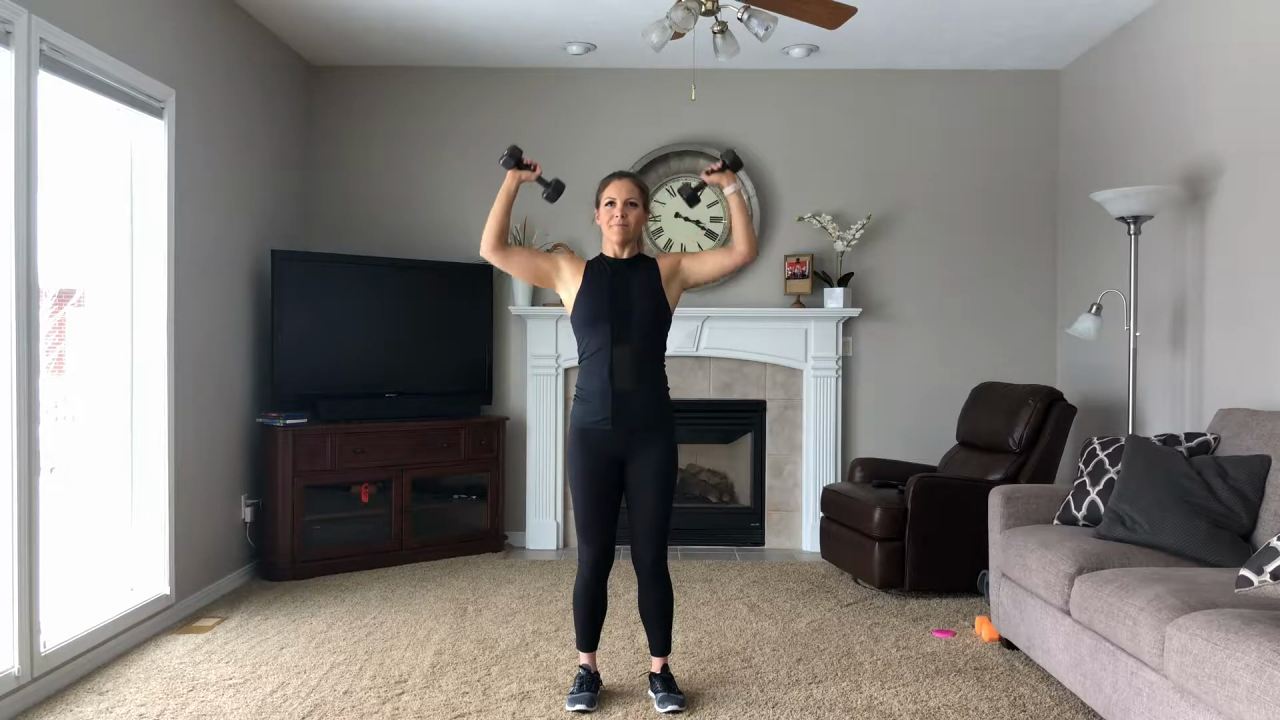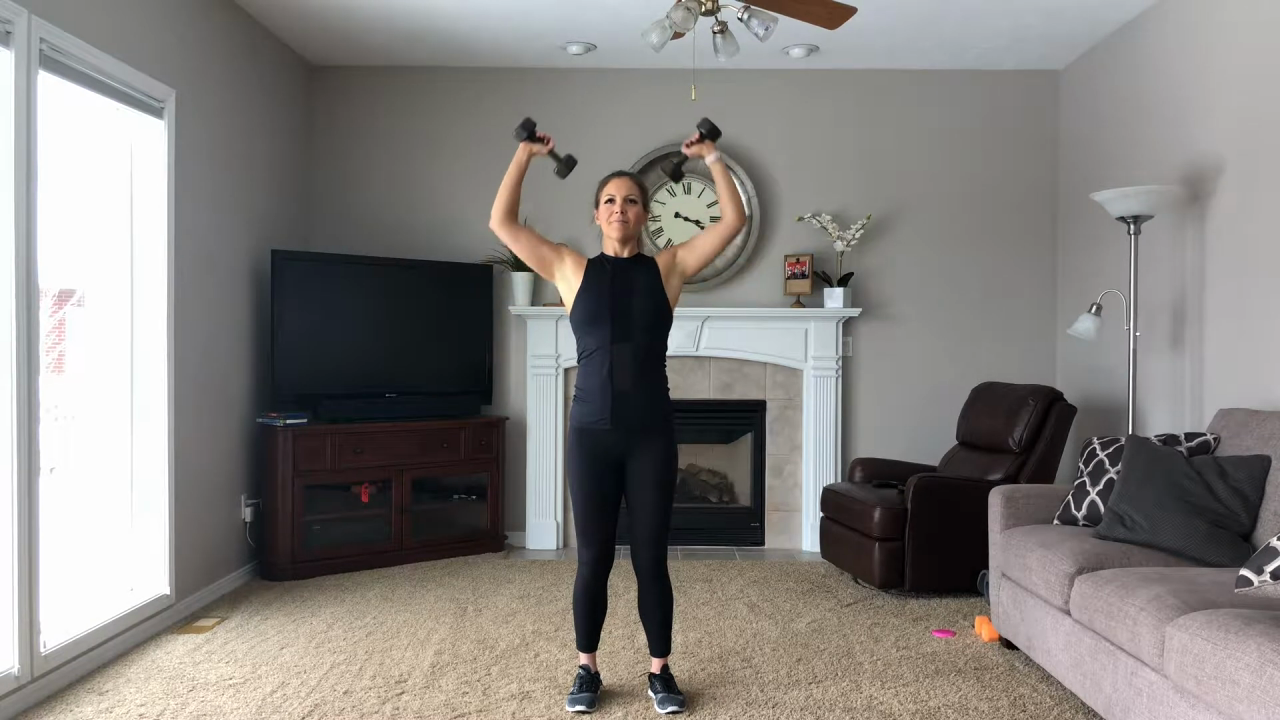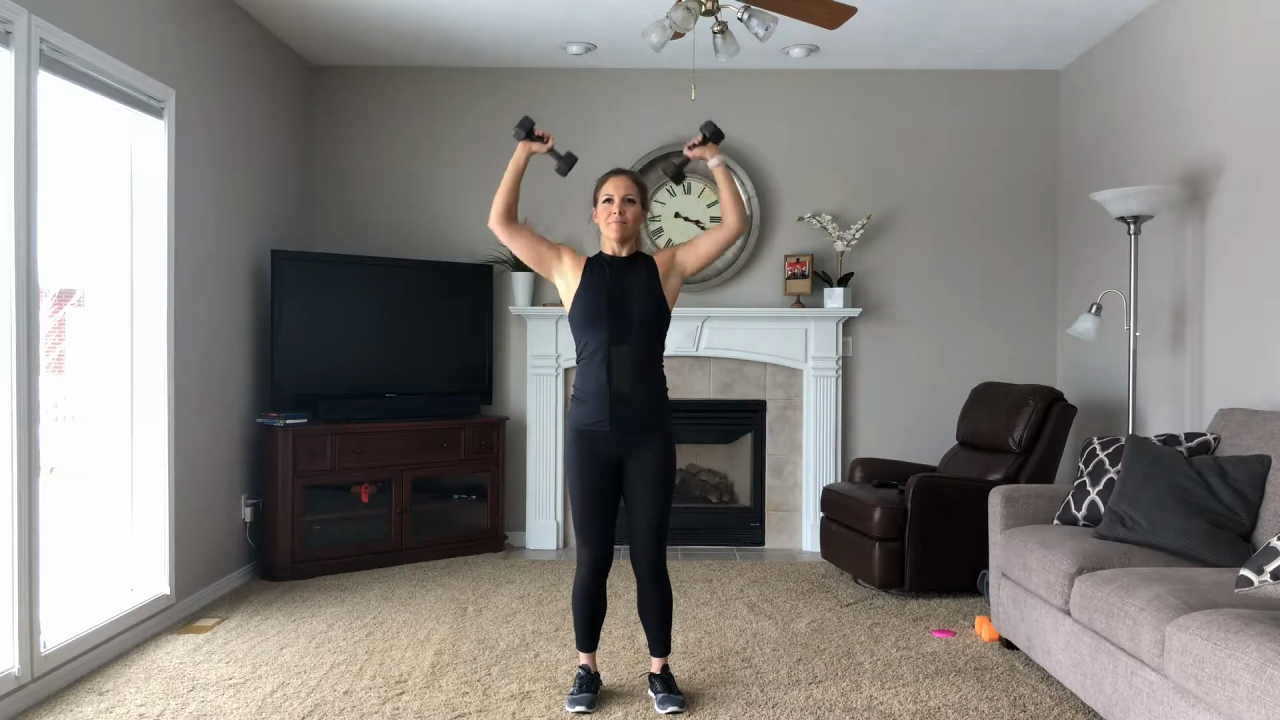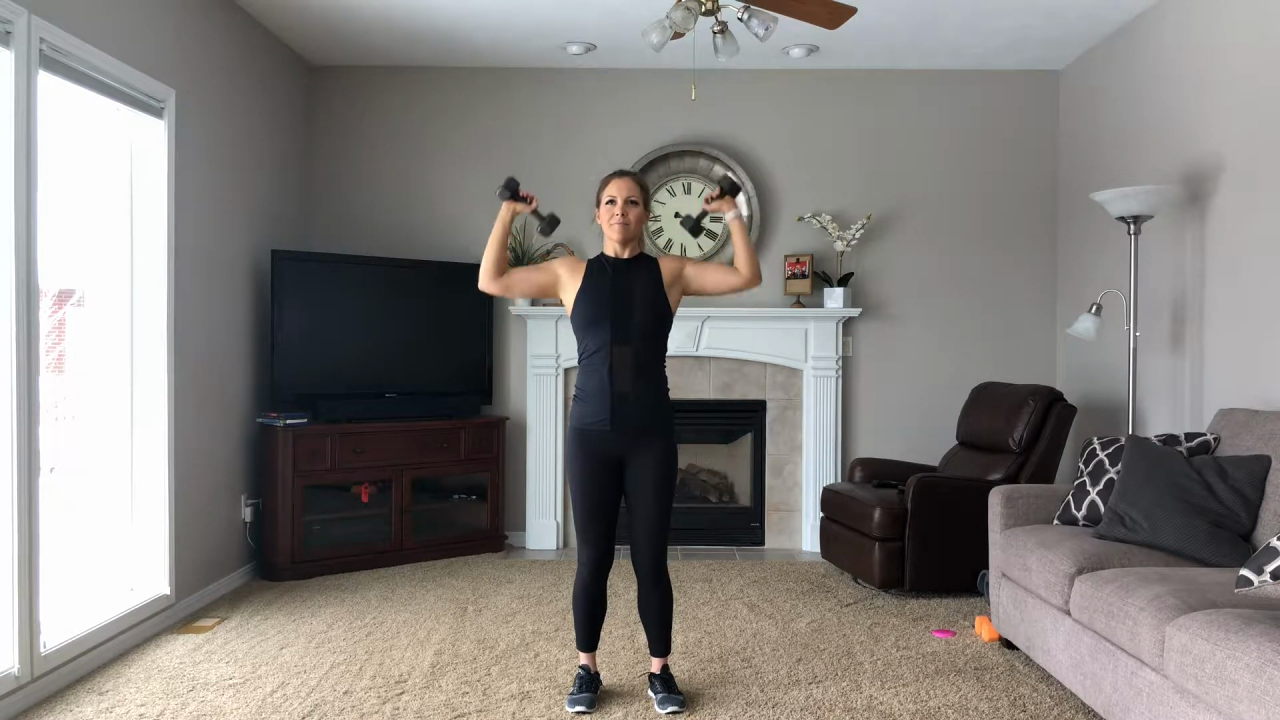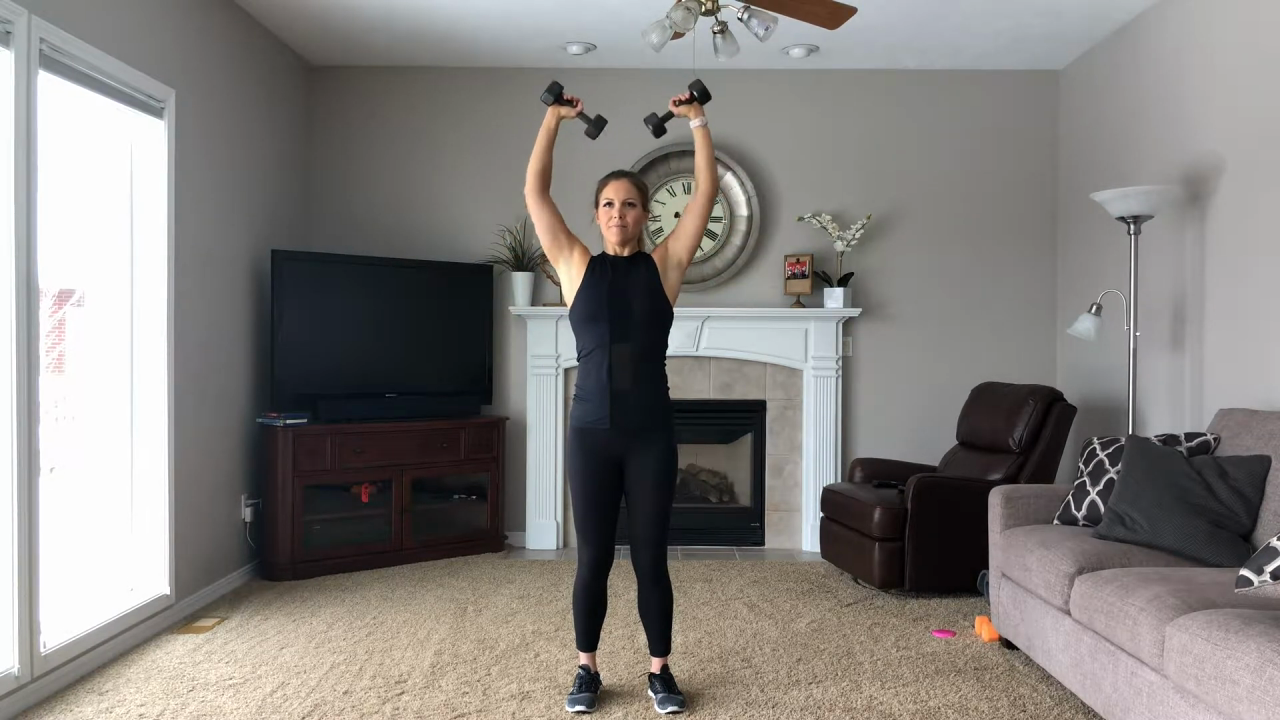
dt=1s
person 1, frame 1
left shoulder: (667, 270)
right shoulder: (571, 271)
left elbow: (743, 250)
right elbow: (492, 248)
left wrist: (729, 185)
right wrist: (513, 181)
left hip: (651, 433)
right hip: (592, 433)
left knee: (651, 557)
right knee: (593, 557)
left ankle: (660, 670)
right ankle: (587, 669)
person 1, frame 2
left shoulder: (667, 267)
right shoulder: (572, 268)
left elbow: (734, 220)
right elbow: (500, 222)
left wrist: (712, 159)
right wrist: (524, 155)
left hip: (651, 434)
right hip: (591, 432)
left knee: (651, 559)
right knee: (593, 559)
left ankle: (659, 670)
right ankle: (587, 669)
person 1, frame 3
left shoulder: (665, 267)
right shoulder: (571, 268)
left elbow: (734, 223)
right elbow: (500, 221)
left wrist: (713, 160)
right wrist: (524, 153)
left hip: (649, 435)
right hip: (589, 434)
left knee: (650, 559)
right knee: (592, 560)
left ankle: (659, 670)
right ankle: (587, 669)
person 1, frame 4
left shoulder: (669, 270)
right shoulder: (571, 271)
left elbow: (747, 277)
right elbow: (491, 281)
left wrist: (732, 216)
right wrist: (506, 214)
left hip: (651, 435)
right hip: (591, 433)
left knee: (651, 559)
right knee: (592, 558)
left ankle: (660, 670)
right ankle: (586, 669)
person 1, frame 5
left shoulder: (664, 264)
right shoulder: (576, 265)
left elbow: (706, 192)
right elbow: (535, 191)
left wrist: (697, 122)
right wrist: (552, 118)
left hip: (650, 434)
right hip: (591, 432)
left knee: (650, 558)
right knee: (593, 558)
right ankle: (587, 669)
